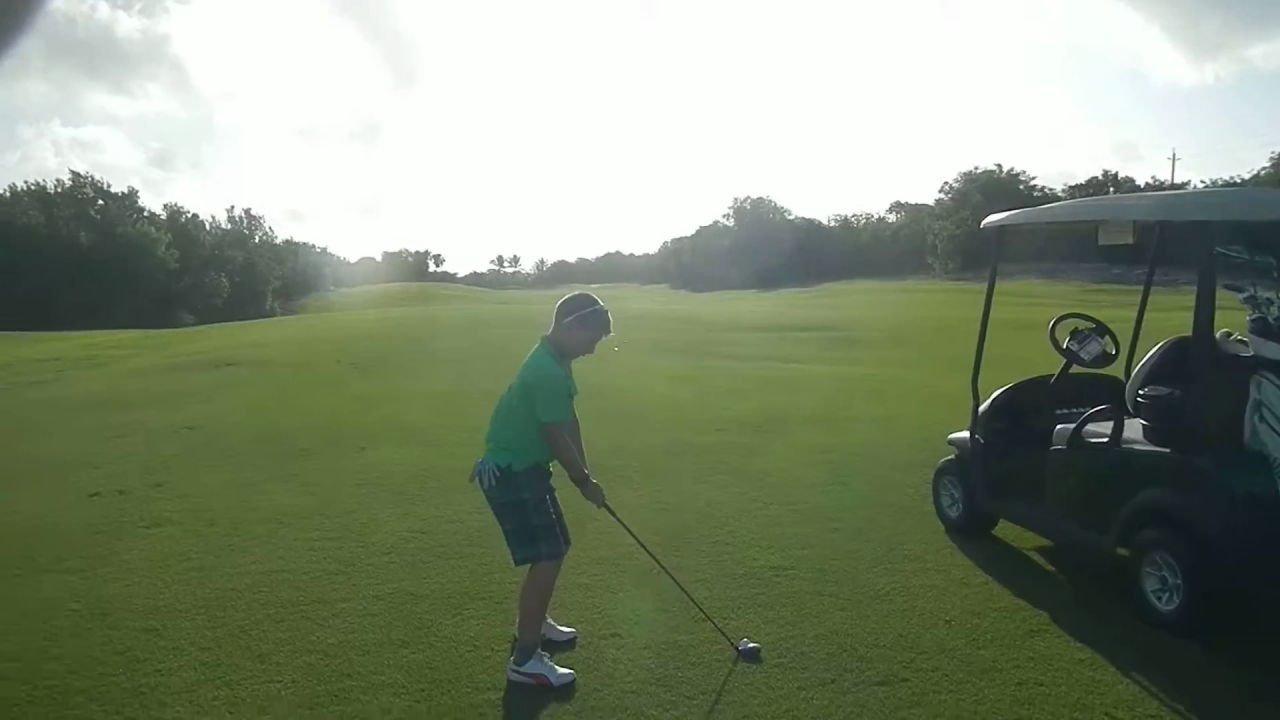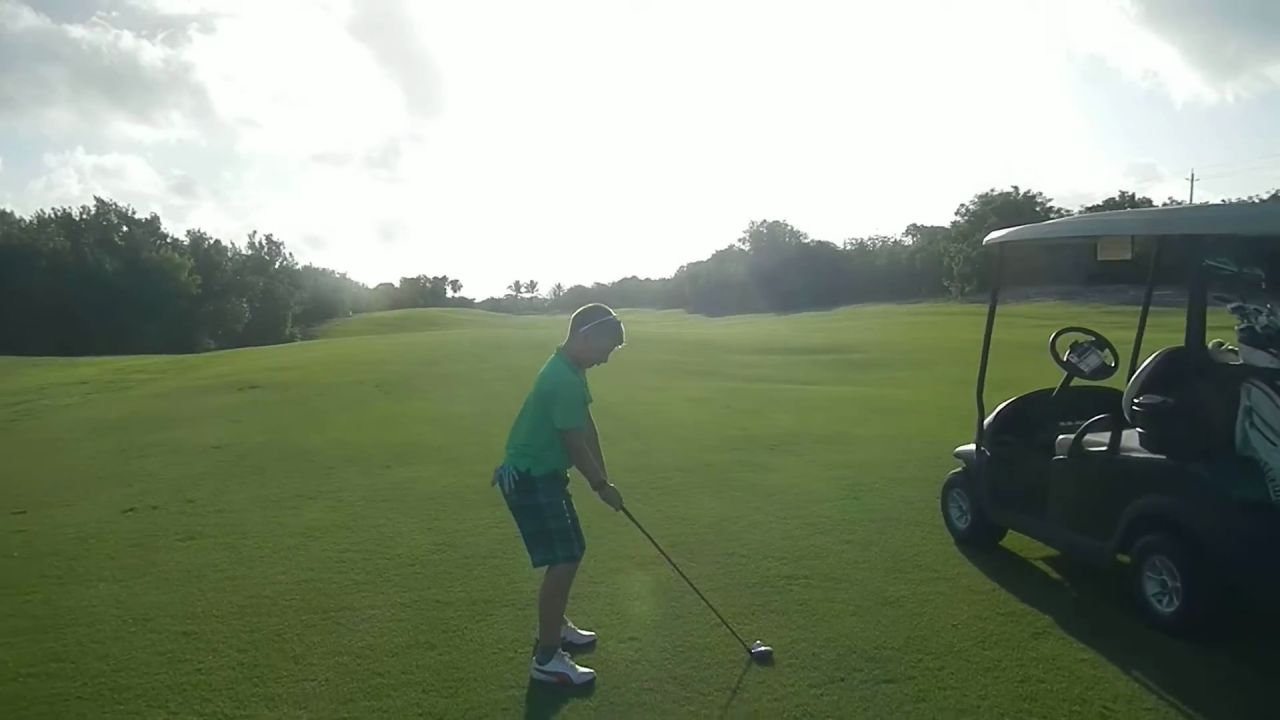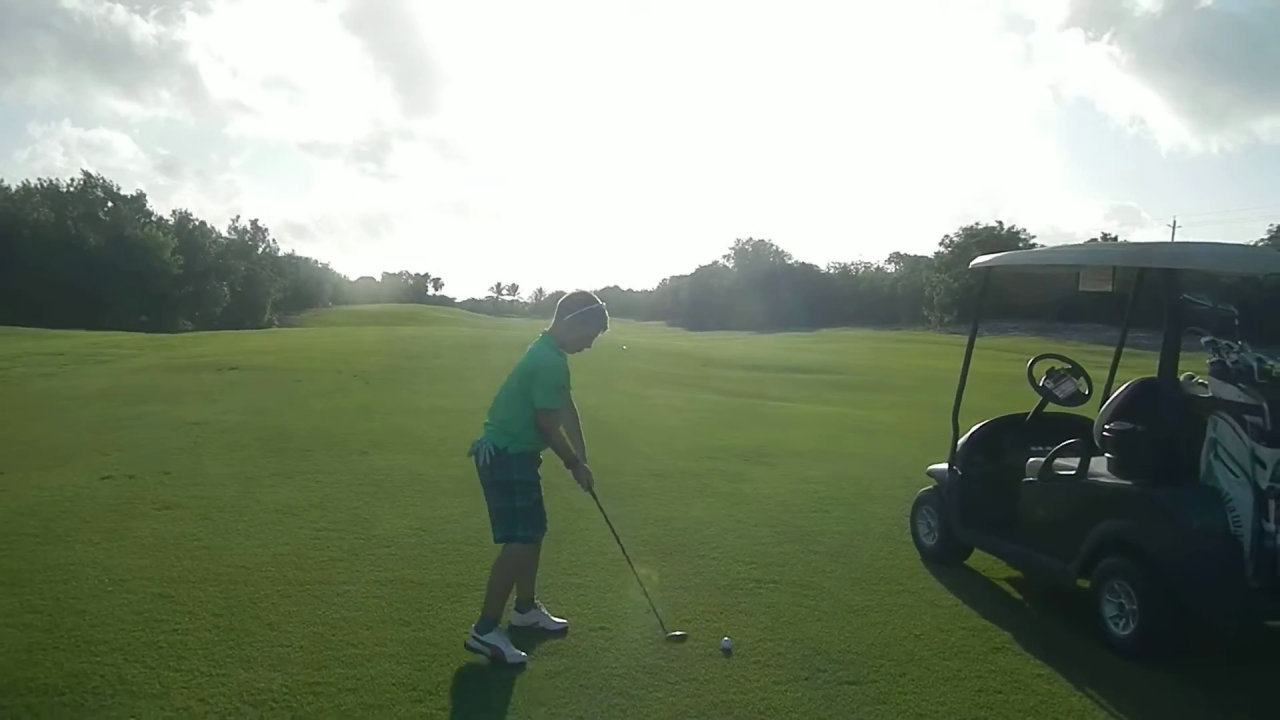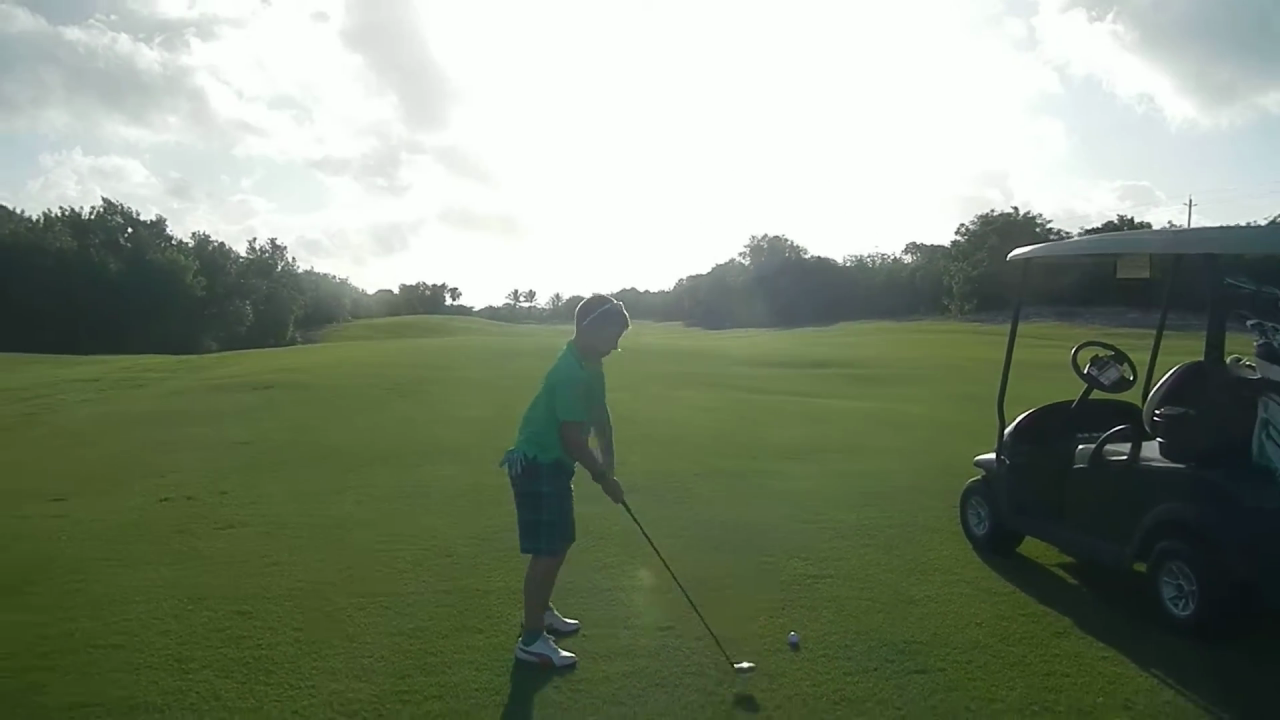
dt=0.5s
person 1, frame 1
left shoulder: (556, 361)
right shoulder: (546, 371)
left elbow: (569, 420)
right elbow: (556, 436)
left wrist: (584, 471)
right wrist: (584, 481)
left hip: (525, 467)
right hip: (510, 473)
left knee: (556, 547)
right knee: (546, 558)
left ankle: (534, 621)
right ankle: (524, 659)
person 1, frame 2
left shoulder: (571, 371)
right shoulder: (561, 379)
left elbow: (586, 425)
right elbow: (573, 443)
left wrist: (602, 476)
right wrist: (601, 485)
left hip: (543, 473)
right hip: (529, 478)
left knee: (570, 552)
right knee: (562, 561)
left ankle: (554, 624)
right ankle: (546, 657)
person 1, frame 3
left shoulder: (551, 355)
right shoulder: (547, 361)
left elbow: (566, 409)
right elbow: (547, 424)
left wrist: (582, 456)
right wrist: (574, 463)
left hip: (517, 453)
right hip: (505, 455)
left knee: (532, 534)
right knee: (519, 540)
left ankle: (526, 607)
right ankle: (486, 628)
person 1, frame 4
left shoulder: (591, 367)
right shoulder: (568, 374)
left elbow: (600, 415)
right elbow: (572, 436)
left wrist: (609, 460)
right wrist: (603, 476)
left hip: (556, 465)
right hip: (538, 466)
left knee: (559, 545)
right knee: (547, 551)
left ankle: (541, 612)
right ankle: (531, 639)
